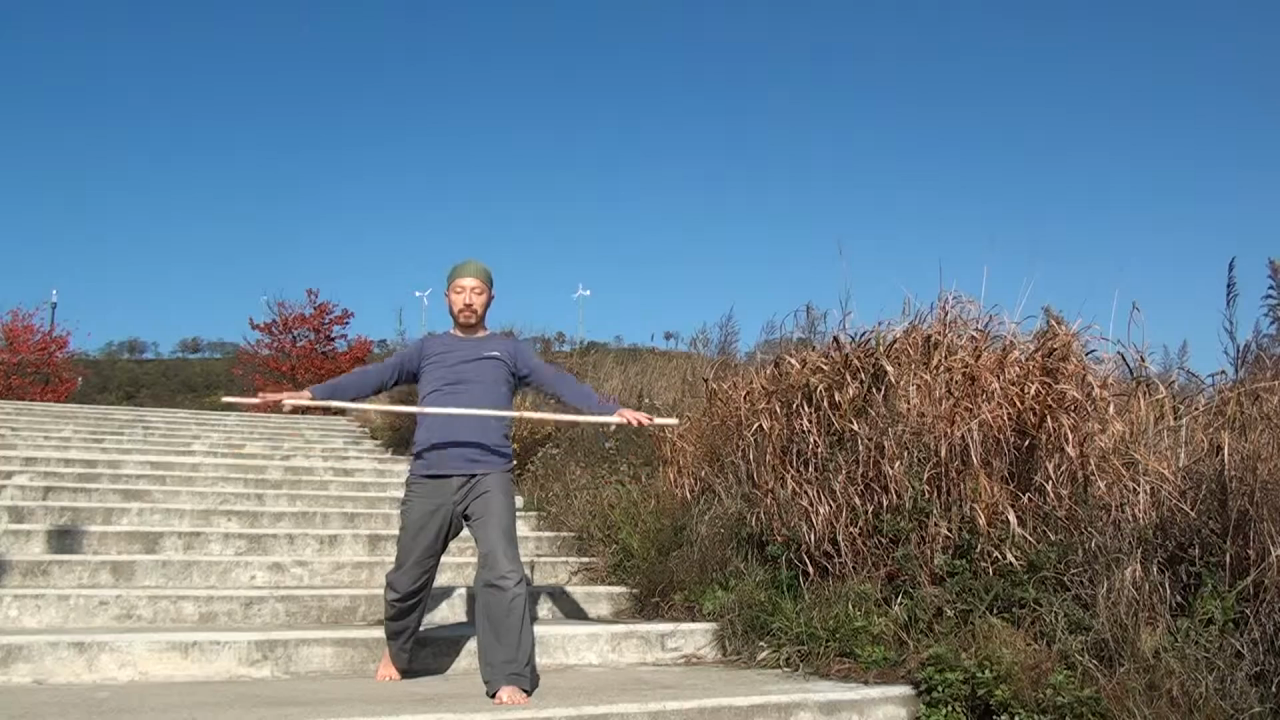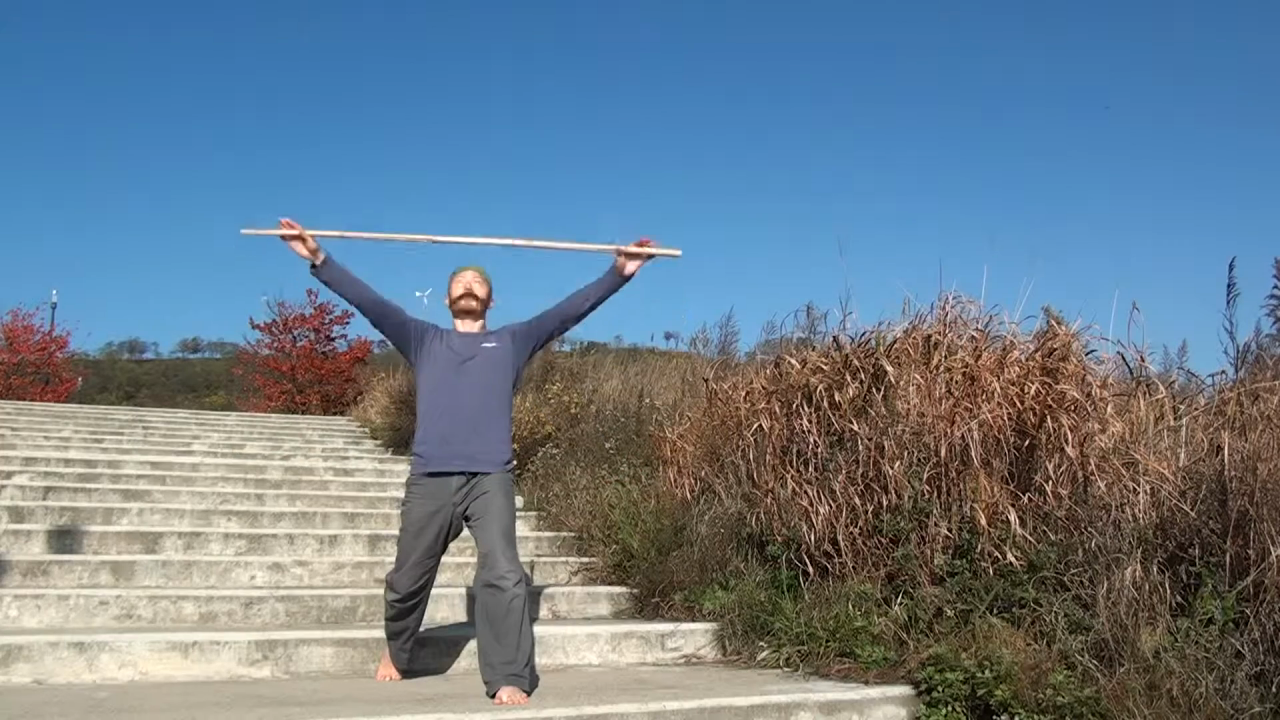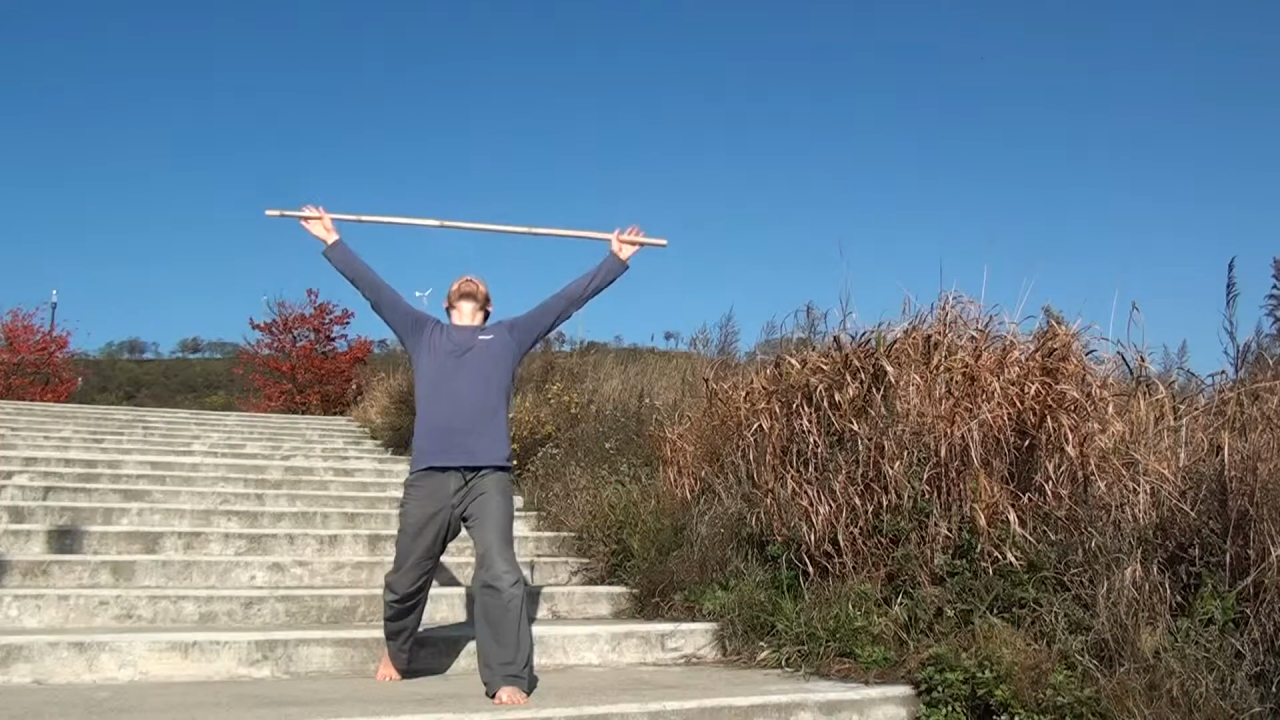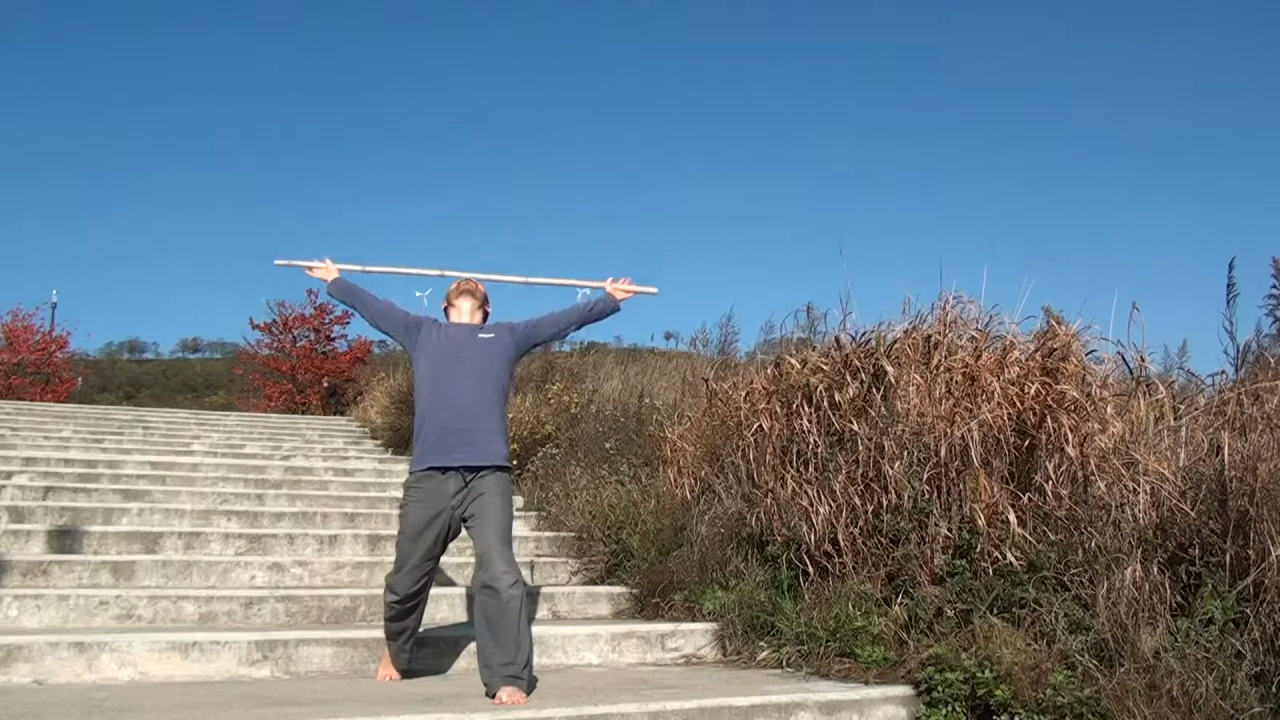
dt=0.5s
person 1, frame 1
left shoulder: (511, 350)
right shoulder: (426, 348)
left elbow: (558, 381)
right elbow: (375, 376)
left wrist: (612, 410)
right wrist: (311, 394)
left hip: (490, 477)
right hip: (429, 478)
left knee: (503, 574)
right knee: (407, 578)
left ankle: (509, 679)
right ankle: (396, 653)
person 1, frame 2
left shoulder: (512, 342)
right shoulder: (423, 340)
left elbow: (571, 310)
right elbow: (369, 303)
left wrist: (619, 273)
right wrist: (318, 259)
left hip: (491, 478)
right hip: (430, 479)
left knee: (502, 576)
right knee: (408, 578)
left ankle: (510, 680)
right ankle: (396, 654)
person 1, frame 3
left shoulder: (509, 337)
right shoulder: (422, 333)
left elbow: (568, 299)
right elbow: (372, 287)
left wrist: (616, 260)
right wrist: (332, 240)
left hip: (489, 476)
right hip: (429, 476)
left knee: (500, 576)
right knee: (407, 578)
left ankle: (510, 679)
right ankle: (395, 655)
person 1, frame 4
left shoulder: (507, 336)
right shoulder: (422, 332)
left elbow: (566, 319)
right elbow: (371, 306)
left wrist: (610, 299)
right wrist: (332, 279)
left hip: (489, 475)
right hip: (429, 476)
left knee: (500, 576)
right knee: (408, 577)
left ankle: (509, 680)
right ankle: (395, 654)
